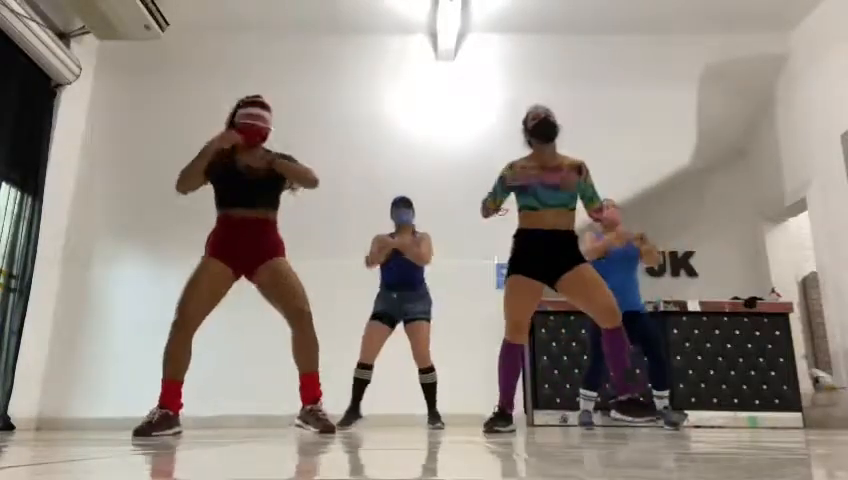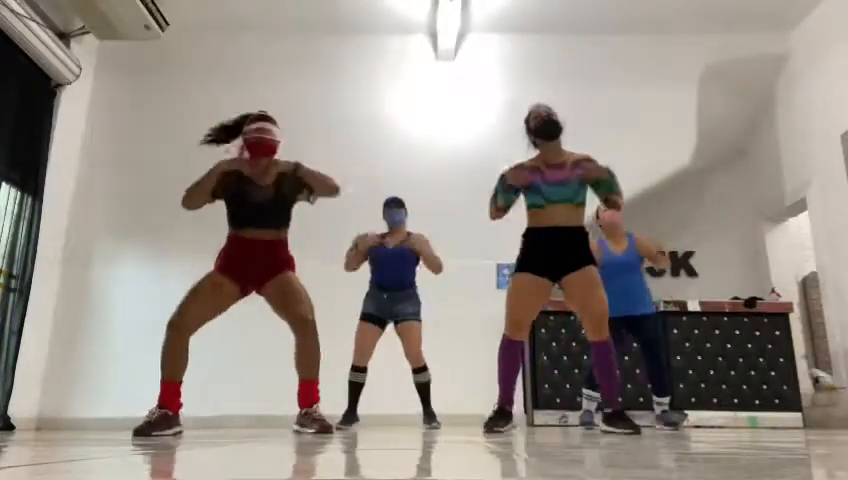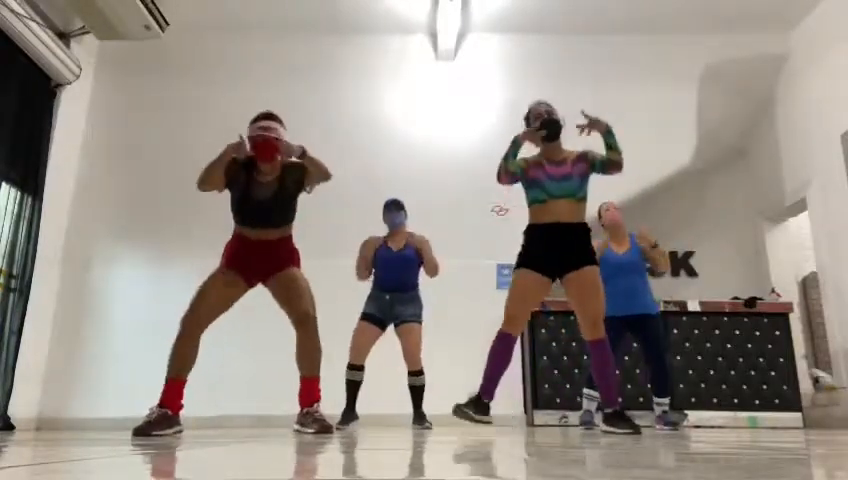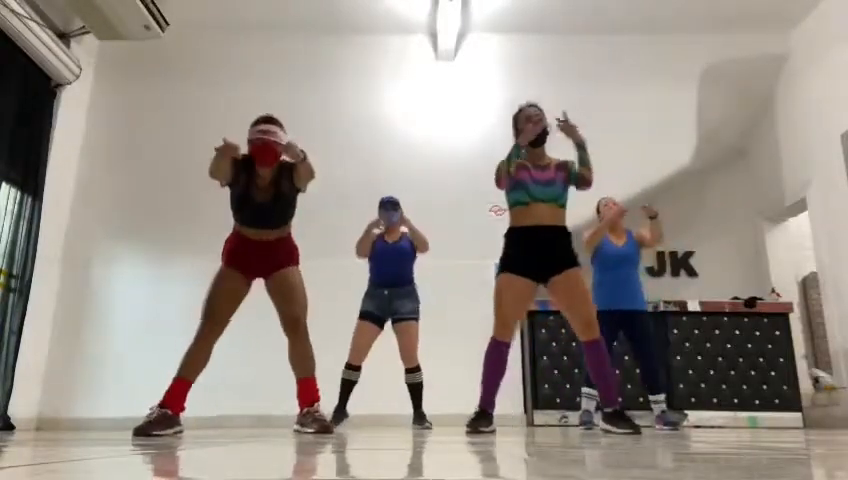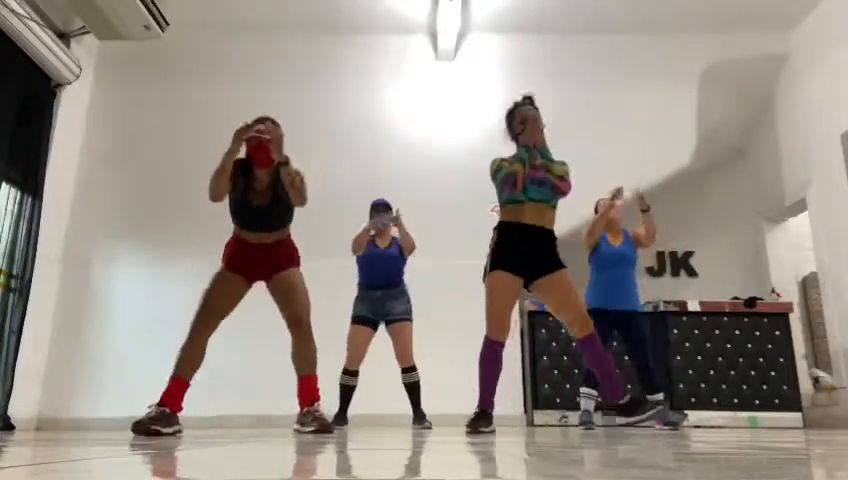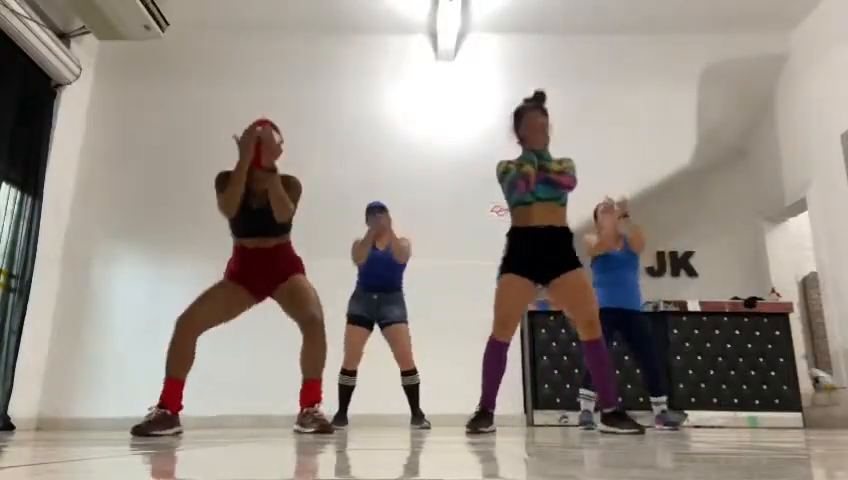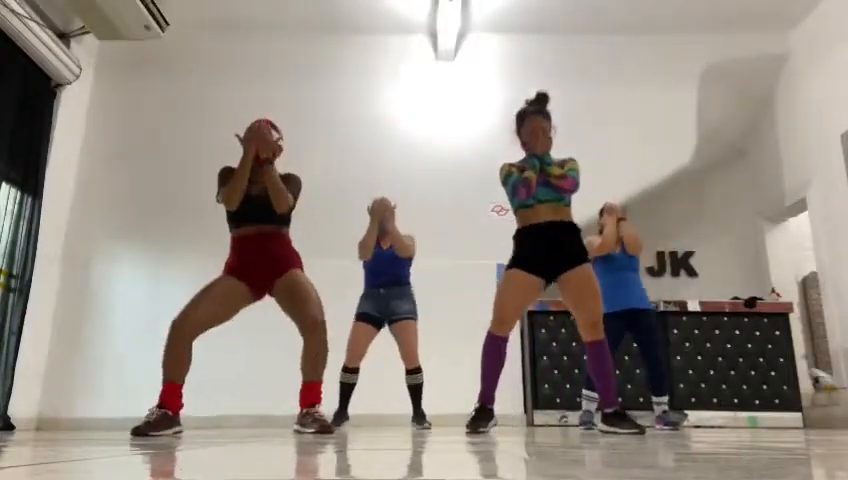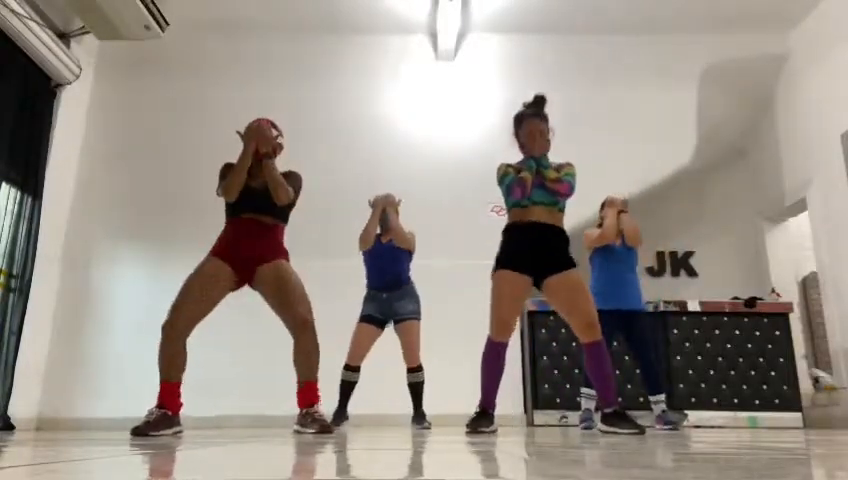
dt=0.2s
person 1, frame 1
left shoulder: (576, 167)
right shoulder: (516, 169)
left elbow: (597, 214)
right elbow: (487, 210)
left wrist: (578, 187)
right wrist: (506, 182)
left hip: (565, 250)
right hip: (528, 250)
left knee: (610, 313)
right knee: (515, 332)
left ankle: (624, 397)
right ankle: (504, 411)
person 1, frame 2
left shoulder: (583, 163)
right shoulder: (524, 170)
left elbow: (615, 203)
right elbow: (495, 212)
left wrist: (605, 176)
right wrist: (506, 181)
left hip: (575, 247)
right hip: (536, 248)
left knee: (599, 324)
right knee: (515, 327)
left ankle: (612, 410)
right ankle: (504, 408)
person 1, frame 3
left shoulder: (583, 159)
right shoulder: (527, 165)
left elbow: (615, 165)
right elbow: (503, 178)
left wrist: (605, 131)
right wrist: (517, 141)
left hip: (577, 243)
right hip: (538, 244)
left knee: (594, 325)
right knee: (512, 322)
left ankle: (612, 410)
right ankle: (482, 399)
person 1, frame 4
left shoulder: (563, 167)
right shoulder: (512, 166)
left elbow: (584, 181)
right elbow: (501, 182)
left wrist: (578, 141)
right wrist: (520, 143)
left hip: (558, 247)
right hip: (521, 247)
left knee: (588, 325)
right knee: (503, 329)
left ankle: (611, 409)
right ankle: (484, 411)
person 1, frame 5
left shoulder: (557, 166)
right shoulder: (502, 164)
left elbow: (563, 187)
right elbow: (512, 184)
left wrist: (542, 146)
right wrist: (527, 146)
left hip: (544, 249)
right hip: (508, 246)
left knee: (582, 323)
right knee: (496, 330)
left ankle: (620, 400)
right ankle: (484, 411)
person 1, frame 6
left shoulder: (563, 163)
right shoulder: (507, 167)
left elbow: (568, 182)
right elbow: (521, 186)
left wrist: (542, 150)
right wrist: (530, 150)
left hip: (560, 248)
right hip: (522, 248)
left knee: (591, 325)
right knee: (502, 329)
left ankle: (610, 410)
right ankle: (485, 410)
person 1, frame 7
left shoulder: (567, 164)
right shoulder: (510, 170)
left elbow: (570, 185)
right elbow: (523, 191)
left wrist: (544, 155)
right wrist: (532, 157)
left hip: (568, 245)
right hip: (529, 248)
left knee: (594, 325)
right knee: (500, 324)
left ankle: (611, 411)
right ankle: (485, 408)
person 1, frame 8
left shoulder: (564, 168)
right shoulder: (507, 170)
left elbow: (564, 189)
right elbow: (517, 191)
left wrist: (542, 158)
right wrist: (530, 160)
left hip: (554, 249)
right hip: (517, 247)
left knee: (589, 326)
right knee: (500, 329)
left ankle: (610, 410)
right ankle: (486, 411)
person 2, frame 1
left shoulder: (278, 162)
right shoulder: (218, 155)
left elbow: (312, 181)
right elbow: (183, 186)
left wrist: (269, 158)
right wrist: (214, 145)
left hip: (266, 246)
right hip: (224, 246)
left knee: (301, 314)
right knee: (183, 320)
left ankle: (311, 405)
right ankle: (167, 410)
person 2, frame 2
left shoulder: (289, 179)
right shoulder: (231, 177)
left elbow: (332, 189)
right elbow: (189, 202)
left wrist: (293, 167)
right wrist: (220, 167)
left hip: (276, 264)
right hip: (234, 262)
left knee: (306, 322)
right knee: (178, 325)
left ankle: (309, 409)
right ankle: (167, 411)
person 2, frame 3
left shoulder: (293, 172)
right shoulder: (237, 169)
left elbow: (324, 175)
right elbow: (204, 184)
left wrist: (299, 152)
right wrist: (227, 153)
left hip: (281, 258)
right hip: (239, 257)
left knee: (307, 318)
right knee: (190, 322)
left ankle: (310, 409)
right ankle: (168, 410)
person 2, frame 4
left shoulder: (290, 173)
right shoulder: (239, 168)
left elbow: (307, 175)
right elbow: (216, 172)
left wrist: (300, 156)
right wrist: (224, 154)
left hip: (280, 255)
right hip: (240, 254)
left knee: (296, 324)
right knee: (209, 329)
left ankle: (310, 409)
right ankle: (169, 410)
person 2, frame 5
left shoulder: (287, 175)
right shoulder: (236, 172)
left elbow: (300, 200)
right elbow: (215, 194)
left wrist: (282, 158)
right wrist: (230, 151)
left hip: (281, 257)
right hip: (240, 257)
left knee: (300, 322)
right knee: (201, 325)
left ankle: (309, 408)
right ankle: (167, 409)
person 2, frame 6
left shoulder: (289, 183)
right shoulder: (229, 179)
left elbow: (284, 215)
right elbow: (228, 209)
left wrist: (269, 166)
right wrist: (244, 159)
left hip: (284, 267)
right hip: (243, 270)
left knee: (314, 321)
right knee: (186, 323)
left ankle: (310, 409)
right ankle: (168, 410)
person 2, frame 7
left shoulder: (289, 180)
right shoulder: (230, 174)
left elbow: (282, 206)
right elbow: (231, 202)
left wrist: (266, 159)
right wrist: (249, 154)
left hip: (282, 263)
right hip: (241, 267)
left knee: (315, 323)
right knee: (182, 326)
left ankle: (310, 410)
right ankle: (168, 410)
person 2, frame 8
left shoulder: (290, 177)
right shoulder: (232, 170)
left elbow: (282, 198)
right elbow: (229, 194)
left wrist: (266, 155)
right wrist: (248, 149)
left hip: (269, 253)
right hip: (227, 251)
left knee: (304, 322)
right knee: (174, 324)
left ankle: (309, 409)
right ankle: (167, 410)
person 3, frame 1
left shoulder: (421, 237)
right shoulder: (381, 239)
left elbow: (424, 259)
right elbow: (370, 262)
left wrist: (398, 244)
right wrist: (388, 247)
left hip: (416, 299)
right hip: (386, 299)
left knee: (422, 356)
right knee: (366, 354)
left ankle: (433, 412)
right ankle: (354, 408)
person 3, frame 2
left shoulder: (417, 239)
right shoulder: (373, 242)
left elbow: (437, 268)
right elbow: (349, 267)
left wrist: (422, 249)
right wrist: (356, 246)
left hip: (406, 300)
right hip: (376, 300)
left knee: (415, 355)
right knee: (359, 355)
left ankle: (428, 411)
right ankle: (351, 411)
person 3, frame 3
left shoulder: (418, 241)
right shoulder: (375, 244)
left elbow: (433, 272)
right elbow: (362, 275)
left wrist: (423, 249)
right wrist: (365, 254)
left hip: (408, 302)
right hip: (377, 301)
left knee: (413, 358)
right knee: (356, 354)
left ankle: (418, 413)
right ankle: (349, 410)
person 3, frame 4
left shoulder: (410, 237)
right shoulder: (373, 238)
left elbow: (424, 247)
right elbow: (361, 252)
left wrist: (409, 225)
right wrist: (370, 230)
left hip: (405, 297)
right hip: (375, 297)
left knee: (410, 356)
right knee: (356, 355)
left ankle: (418, 413)
right ankle: (340, 408)
person 3, frame 5
left shoulder: (399, 242)
right shoulder: (364, 241)
left elbow: (410, 248)
right elbow: (355, 249)
left wrist: (401, 227)
right wrist: (367, 229)
left hip: (396, 299)
right hip: (366, 300)
left knee: (405, 357)
right knee: (353, 359)
left ankle: (418, 413)
right ankle: (341, 413)
person 3, frame 6
left shoulder: (401, 242)
right shoulder: (360, 243)
left elbow: (402, 257)
right elbow: (359, 260)
left wrist: (389, 231)
right wrist: (371, 233)
left hip: (392, 302)
right hip: (362, 301)
left knee: (405, 359)
right knee: (350, 359)
left ankle: (416, 413)
right ankle: (341, 413)
person 3, frame 7
left shoulder: (406, 240)
right shoulder: (367, 242)
left elbow: (404, 251)
right elbow: (365, 256)
left wrist: (389, 220)
right wrist: (374, 221)
left hip: (401, 299)
right hip: (371, 299)
left knee: (411, 357)
right knee: (352, 356)
left ankle: (418, 413)
right ankle: (341, 410)
person 3, frame 8
left shoulder: (407, 238)
right shoulder: (369, 239)
left elbow: (400, 238)
right elbow: (365, 241)
left wrist: (392, 210)
right wrist: (376, 210)
left hip: (404, 299)
right hip: (374, 301)
left knee: (412, 358)
right knee: (354, 356)
left ankle: (418, 413)
right ankle: (341, 410)
person 4, frame 1
left shoulder: (632, 238)
right shoulder: (592, 237)
left elbow: (656, 260)
right elbow: (589, 254)
left wrist: (643, 241)
right wrist: (611, 239)
left hip: (633, 309)
left knee: (657, 353)
right knee: (598, 359)
left ankle: (663, 408)
right ankle: (585, 410)
person 4, frame 2
left shoulder: (637, 241)
right shoulder: (596, 247)
left elbow: (662, 265)
left wrist: (659, 254)
left hip: (642, 312)
right hip: (610, 315)
left knee: (657, 359)
left ankle: (662, 411)
right ankle: (587, 410)
person 4, frame 3
left shoulder: (638, 241)
right shoulder: (598, 246)
left elbow: (663, 267)
left wrist: (653, 246)
right wrist: (596, 254)
left hip: (645, 313)
right hip: (612, 315)
left knee: (659, 361)
left ankle: (662, 413)
right ankle: (587, 411)
person 4, frame 4
left shoulder: (635, 236)
right shoulder: (596, 237)
left elbow: (656, 239)
right elbow: (590, 241)
left wrist: (653, 217)
right wrist: (609, 221)
left hip: (634, 308)
right hip: (603, 309)
left knee: (648, 359)
left ankle: (661, 412)
right ankle: (587, 411)
person 4, frame 5
left shoulder: (631, 237)
right shoulder: (595, 238)
left elbow: (650, 238)
right elbow: (594, 230)
left wrist: (645, 209)
right wrist: (607, 206)
left hip: (629, 309)
right hip: (599, 308)
left knee: (643, 360)
left ankle: (660, 410)
right ankle: (586, 411)
person 4, frame 6
left shoulder: (629, 240)
right shoulder: (592, 240)
left elbow: (638, 245)
right elbow: (605, 245)
left wrist: (624, 216)
right wrist: (608, 214)
left hip: (632, 309)
right hip: (603, 308)
left knee: (649, 360)
left ankle: (661, 412)
right ankle: (586, 412)
person 4, frame 7
left shoulder: (629, 240)
right shoulder: (593, 241)
left elbow: (634, 248)
right elbow: (607, 246)
left wrist: (622, 218)
right wrist: (611, 217)
left hip: (640, 309)
right hip: (610, 311)
left knee: (655, 360)
left ankle: (662, 412)
right ankle: (587, 411)
person 4, frame 8
left shoulder: (628, 235)
right shoulder: (592, 234)
left elbow: (634, 239)
right elbow: (607, 236)
left wrist: (624, 211)
right wrist: (612, 210)
left hip: (632, 308)
right hip: (602, 308)
left knee: (647, 359)
left ankle: (661, 411)
right ankle: (587, 411)
